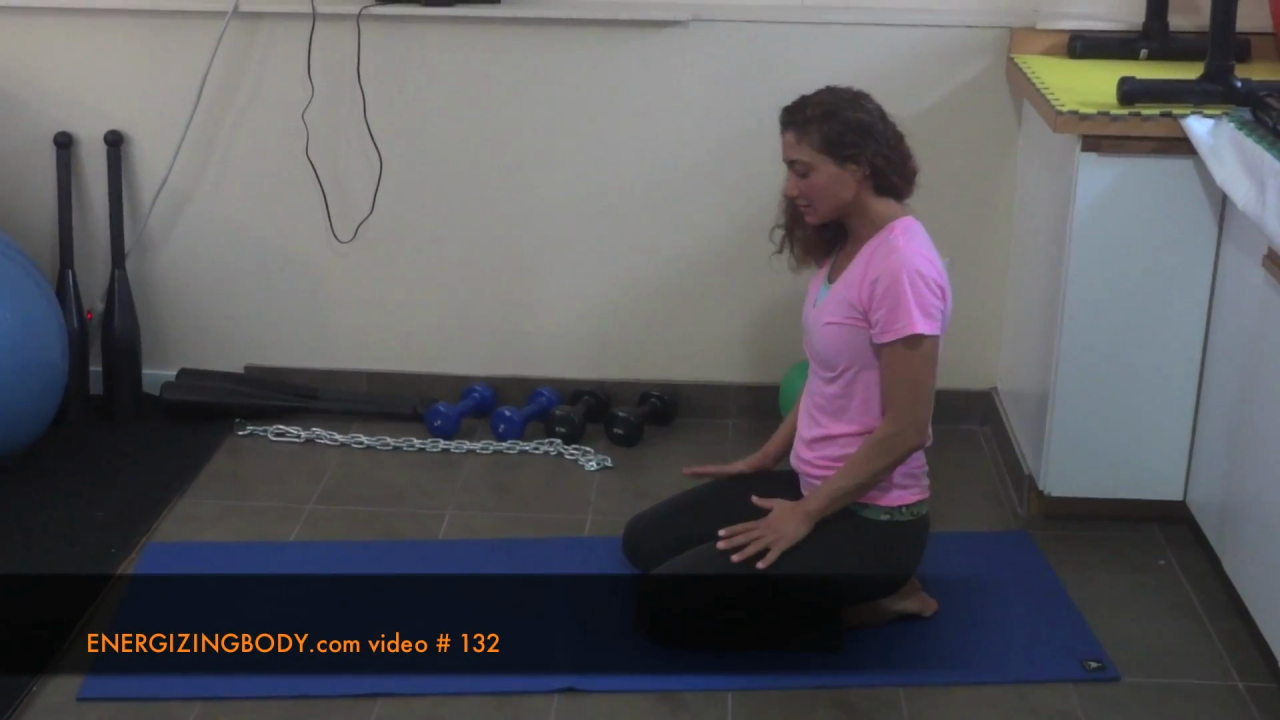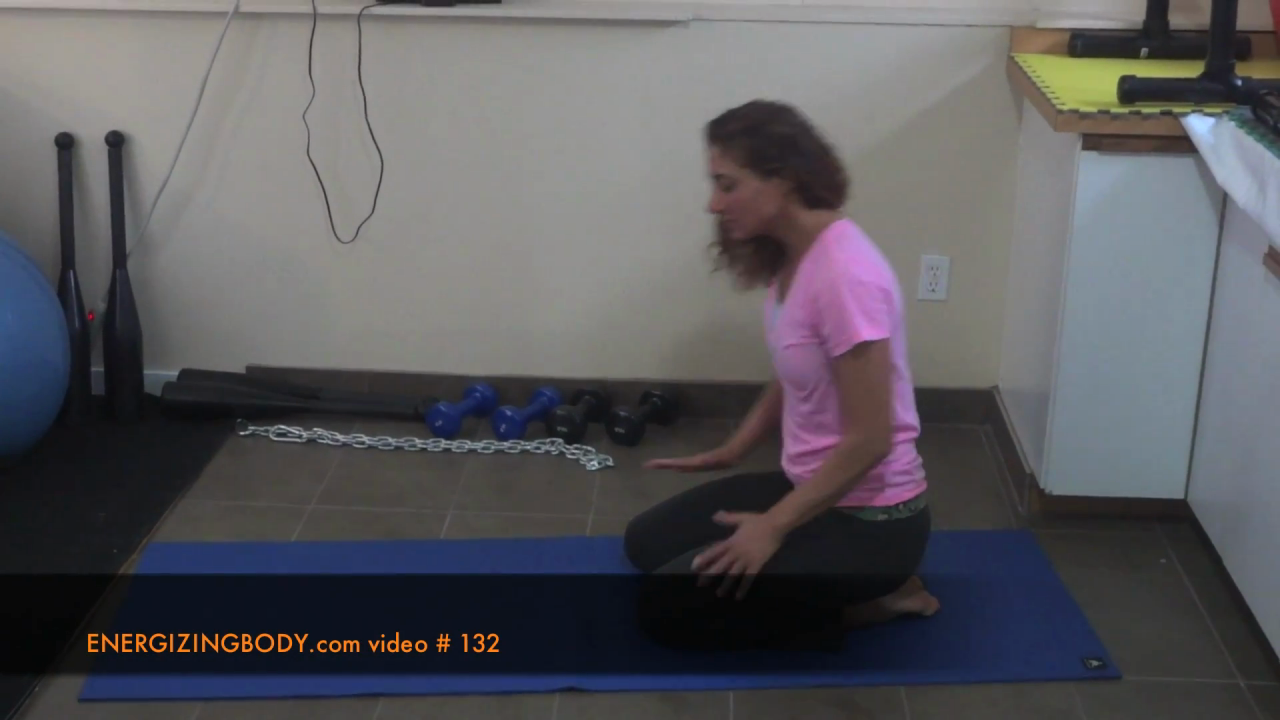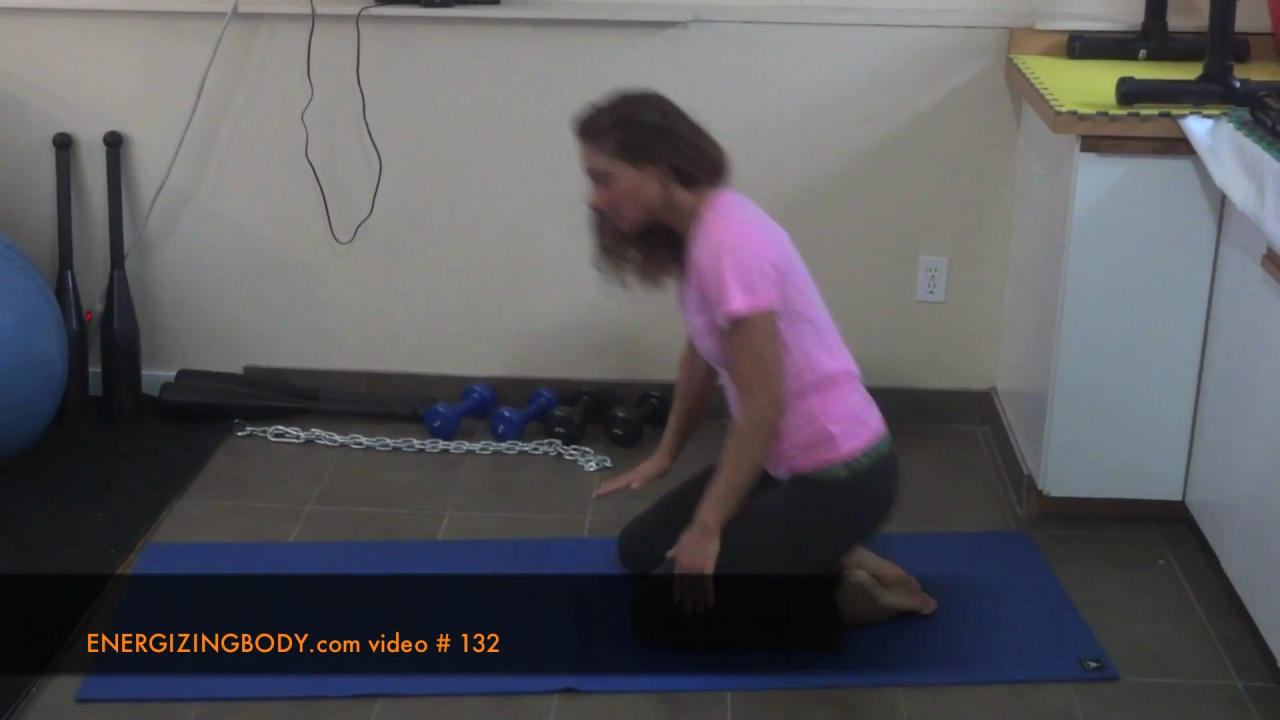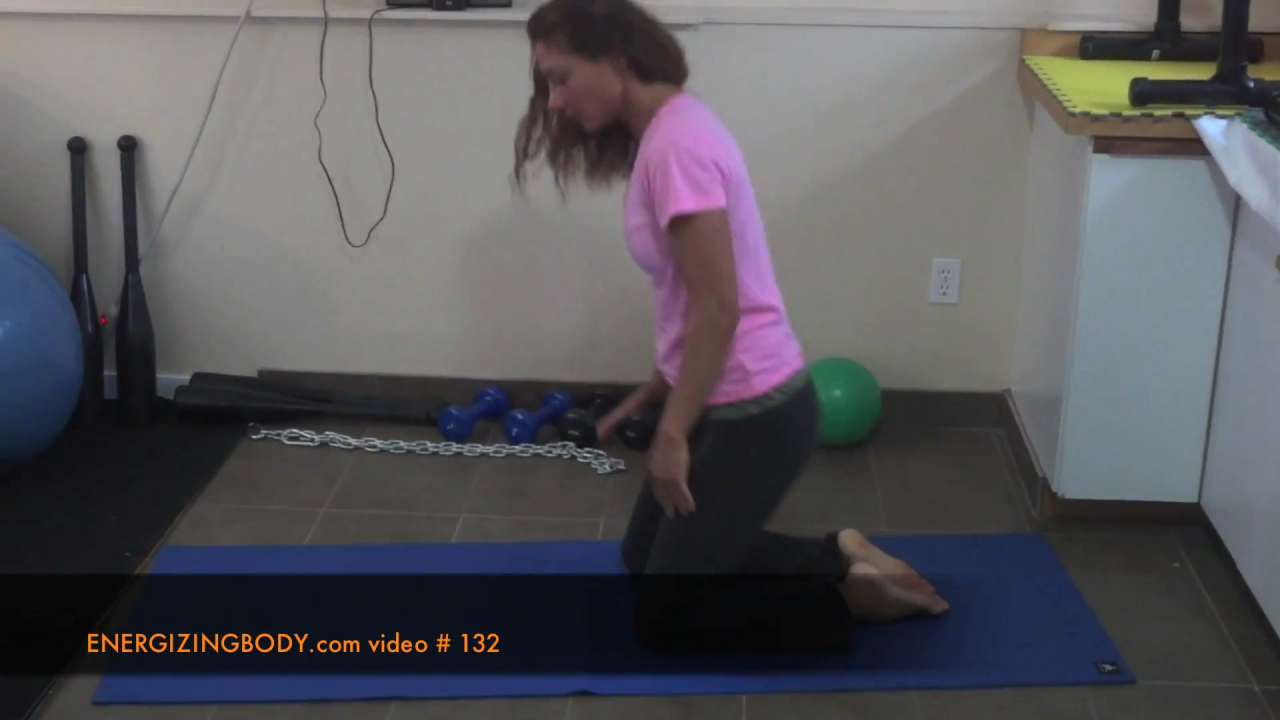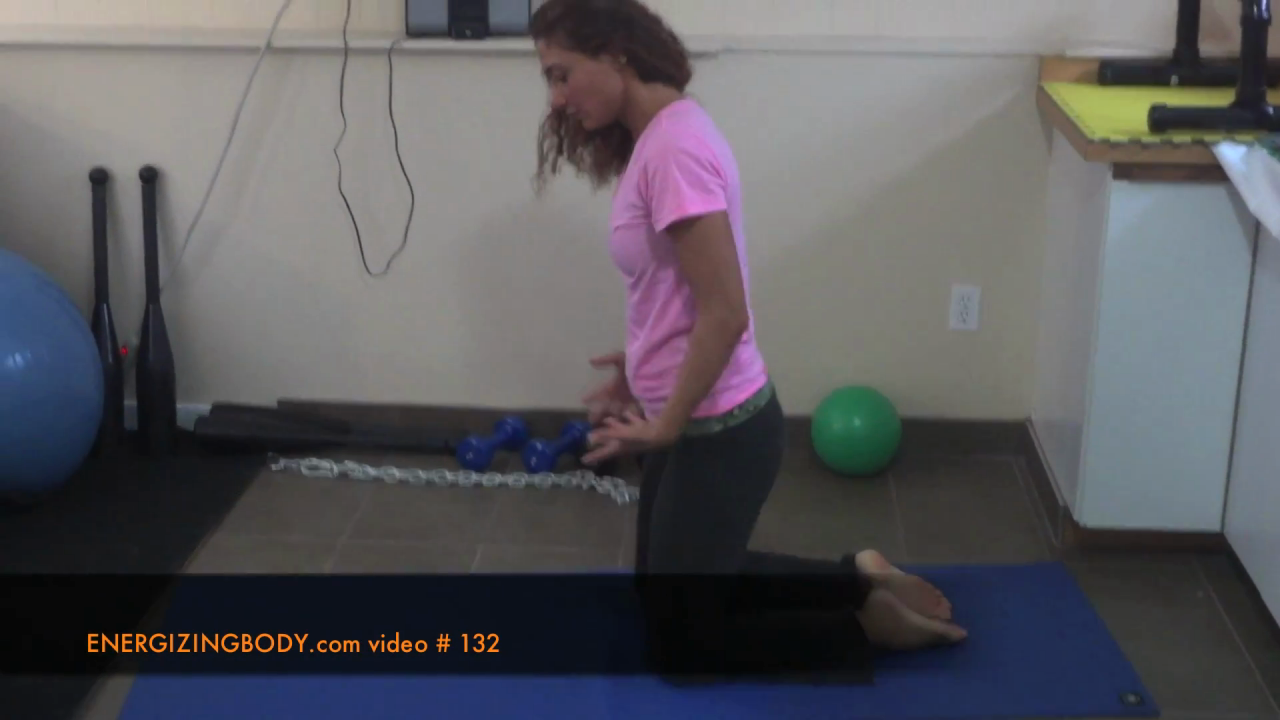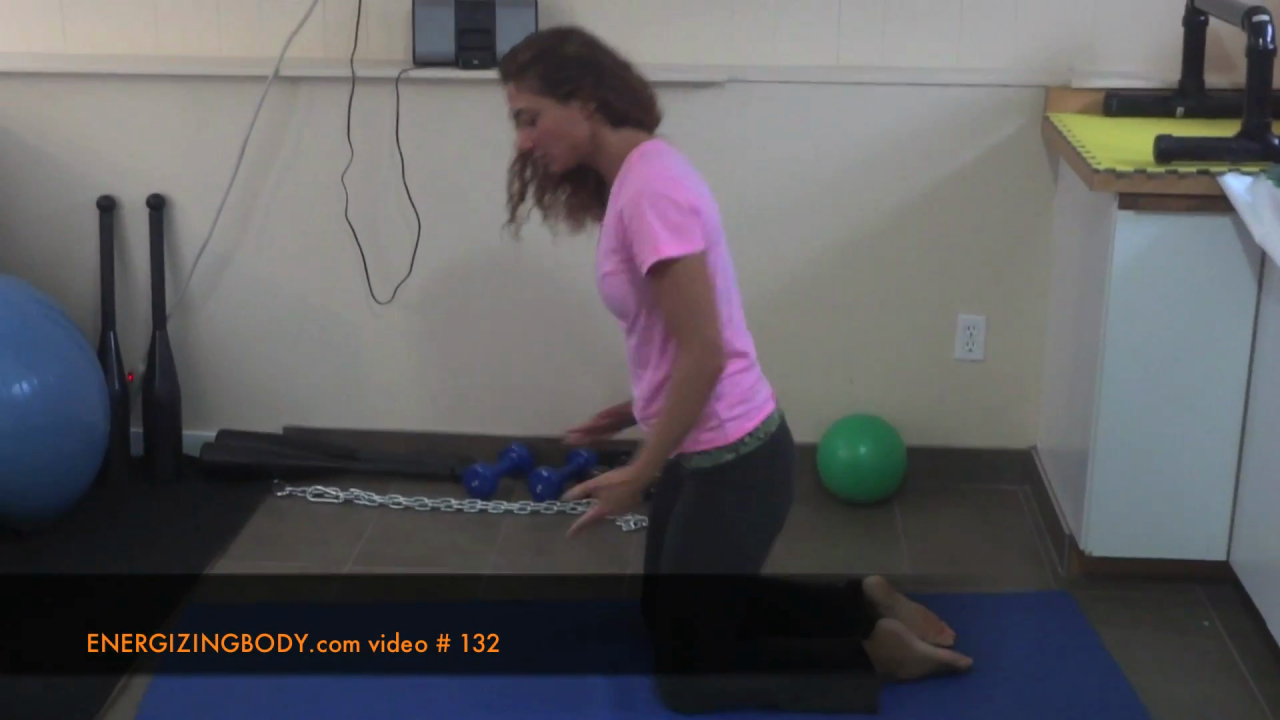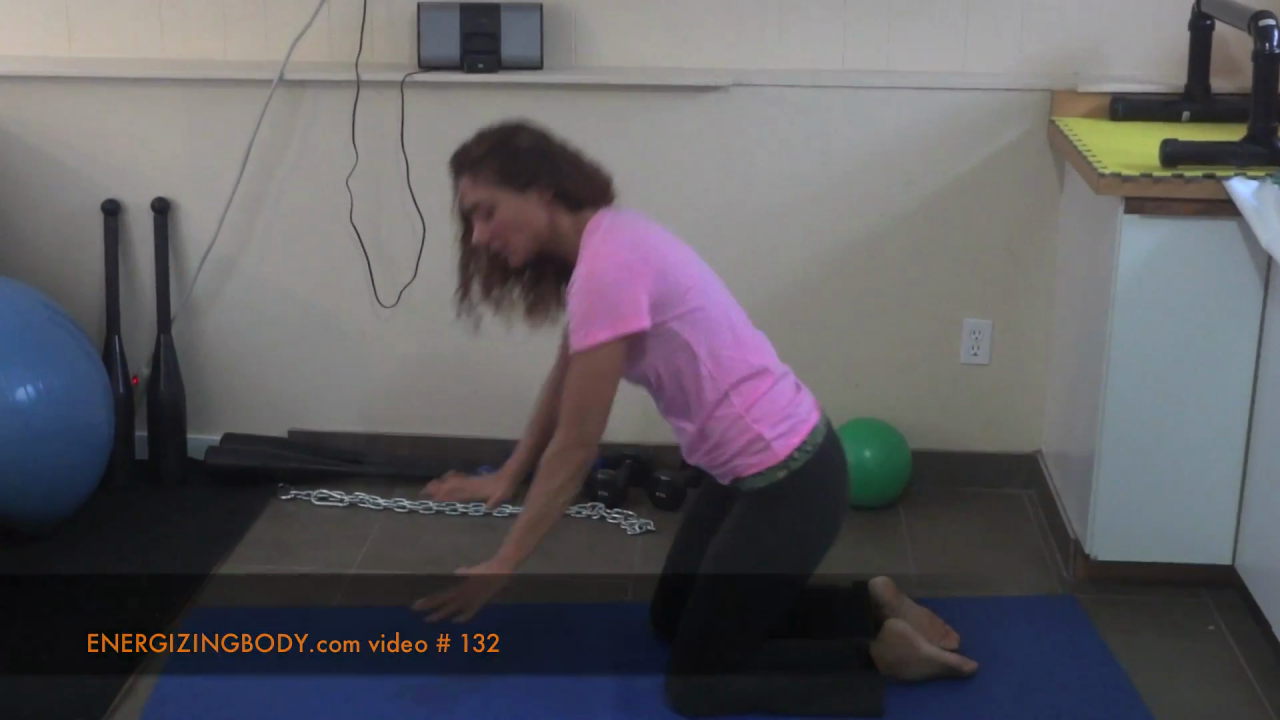
dt=0.3s
person 1, frame 1
left shoulder: (900, 267)
right shoulder: (846, 245)
left elbow: (906, 431)
left wrist: (806, 516)
right wrist: (767, 457)
left hip: (871, 517)
right hip: (817, 482)
left knee: (667, 606)
right knee: (645, 541)
left ankle: (864, 597)
right ankle: (846, 582)
person 1, frame 2
left shoulder: (842, 276)
right shoulder: (795, 254)
left elbow: (871, 439)
left wrist: (774, 527)
right wrist: (732, 450)
left hip: (870, 519)
right hip: (817, 488)
left knee: (667, 608)
right knee: (647, 542)
left ankle: (864, 596)
right ankle: (853, 583)
person 1, frame 3
left shoulder: (726, 245)
right shoulder: (700, 228)
left elbow: (763, 406)
right elbow: (701, 352)
left wrist: (707, 527)
right wrist: (664, 455)
left hip: (839, 479)
right hip: (791, 463)
right knee: (640, 548)
left ankle: (844, 599)
right ankle: (834, 562)
person 1, frame 4
left shoulder: (675, 144)
right shoulder: (665, 130)
left elbow: (718, 310)
left wrist: (673, 434)
right wrist: (659, 386)
left hip: (754, 412)
right hip: (724, 402)
left knee: (666, 615)
right knee: (642, 556)
left ankle: (848, 595)
right ankle: (836, 555)
person 1, frame 5
left shoulder: (674, 148)
right shoulder: (661, 136)
left elbow: (725, 313)
left wrist: (671, 422)
right wrist: (642, 371)
left hip: (715, 431)
right hip: (689, 419)
left knee: (685, 648)
right knee: (667, 588)
left ankle: (869, 624)
right ankle: (857, 580)
person 1, frame 6
left shoulder: (648, 190)
right shoulder: (638, 175)
left elbow: (704, 355)
left wrist: (642, 469)
right wrist: (634, 410)
left hip: (728, 459)
right hip: (701, 449)
right knee: (670, 619)
left ankle: (874, 649)
right ankle: (859, 602)
person 1, frame 7
left shoulder: (607, 265)
right shoulder: (601, 243)
left elbow: (576, 445)
right elbow: (562, 385)
left wrist: (500, 569)
right wrist: (507, 478)
left hip: (790, 480)
right hip: (755, 468)
right knee: (672, 617)
left ankle: (886, 650)
right ankle: (869, 604)
